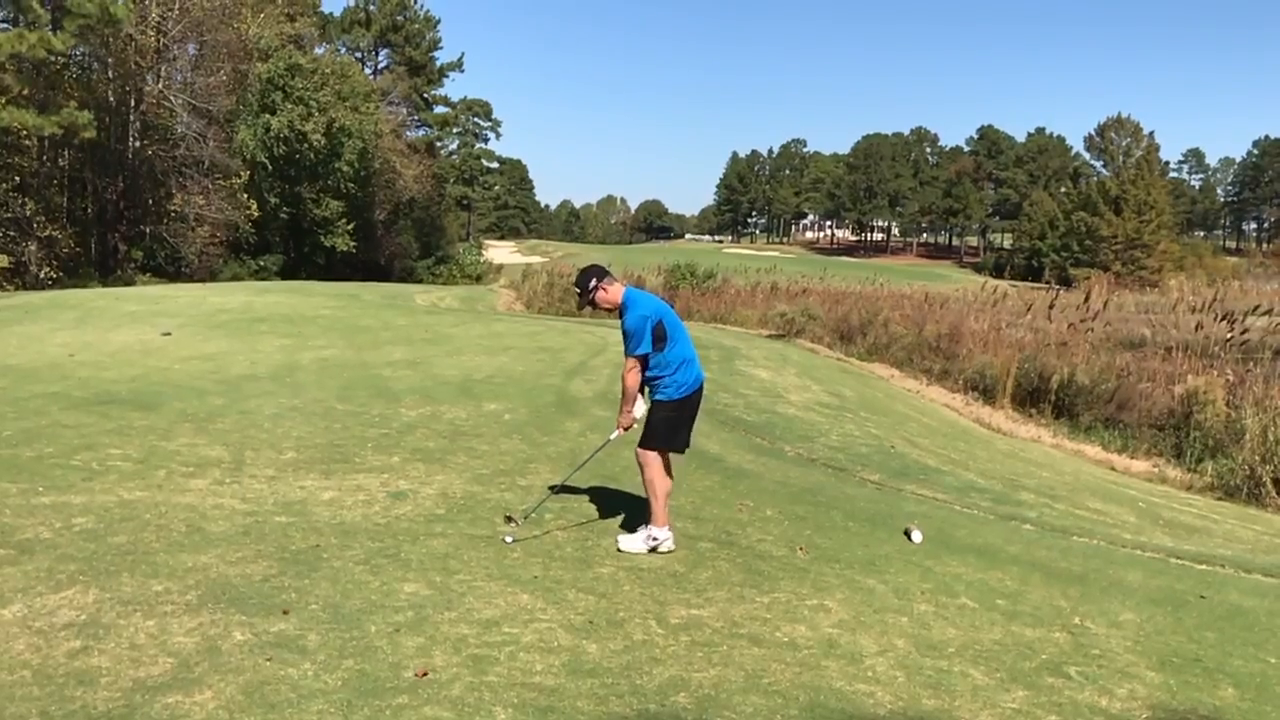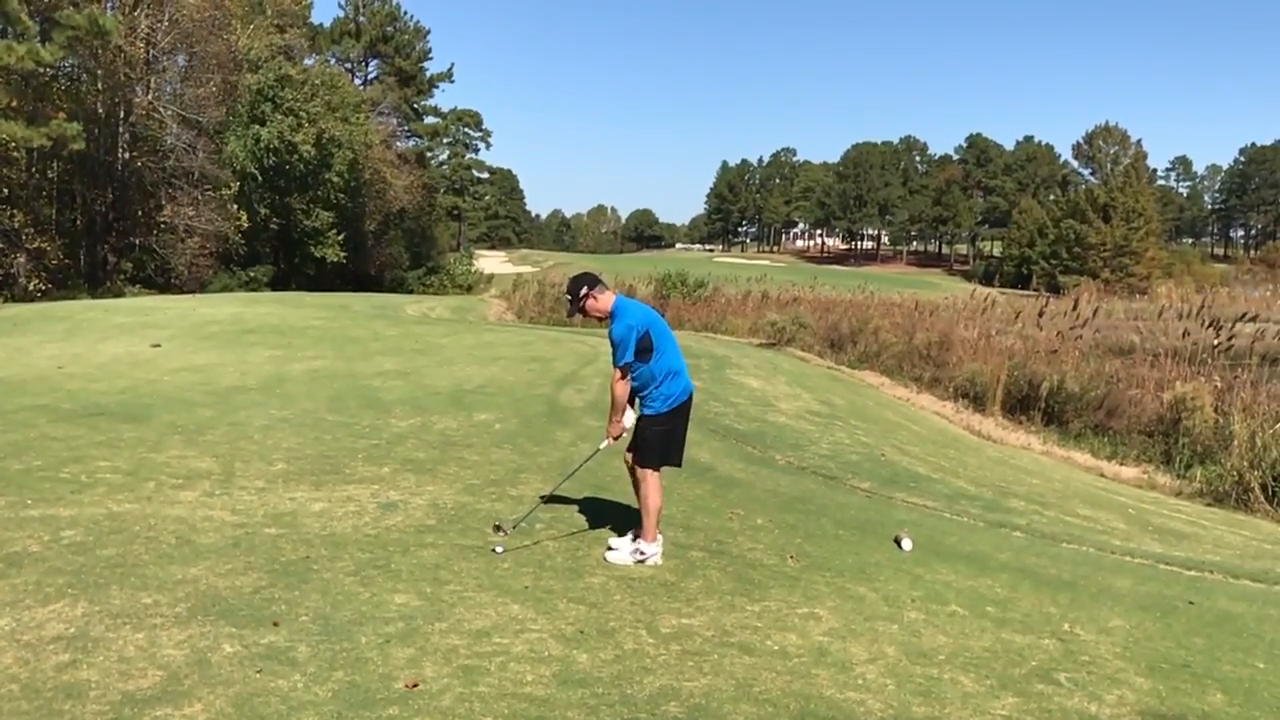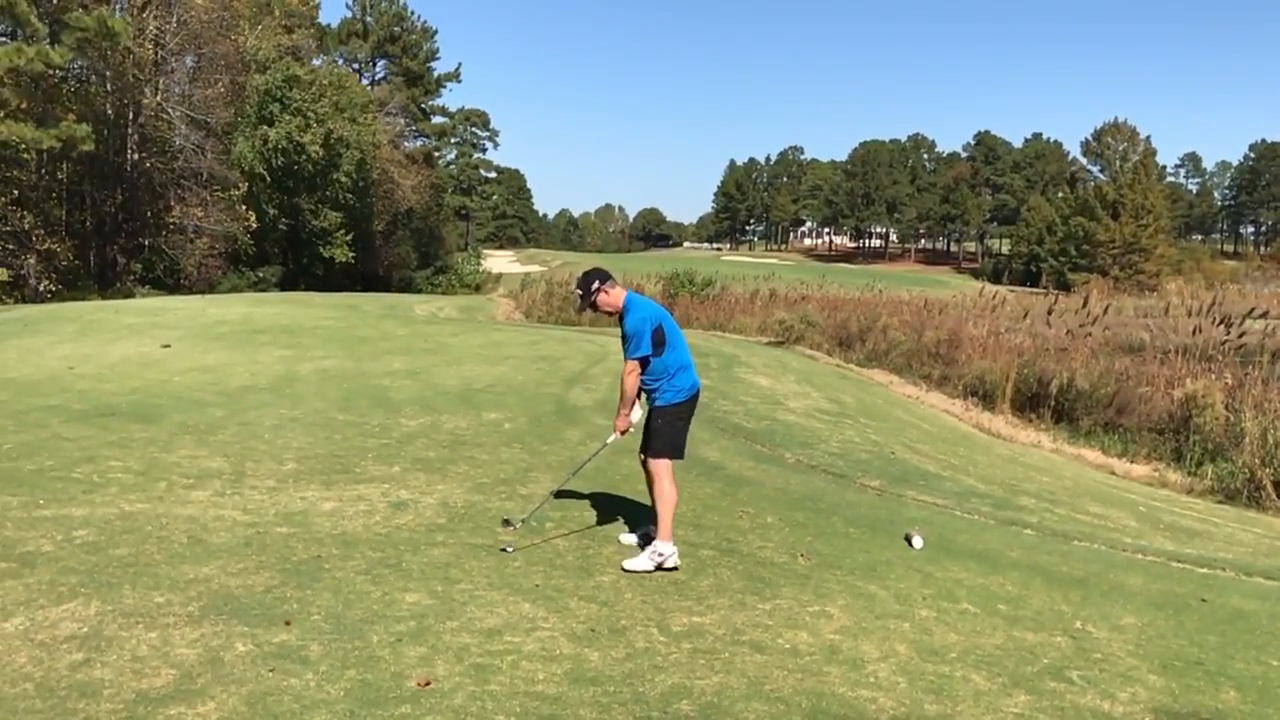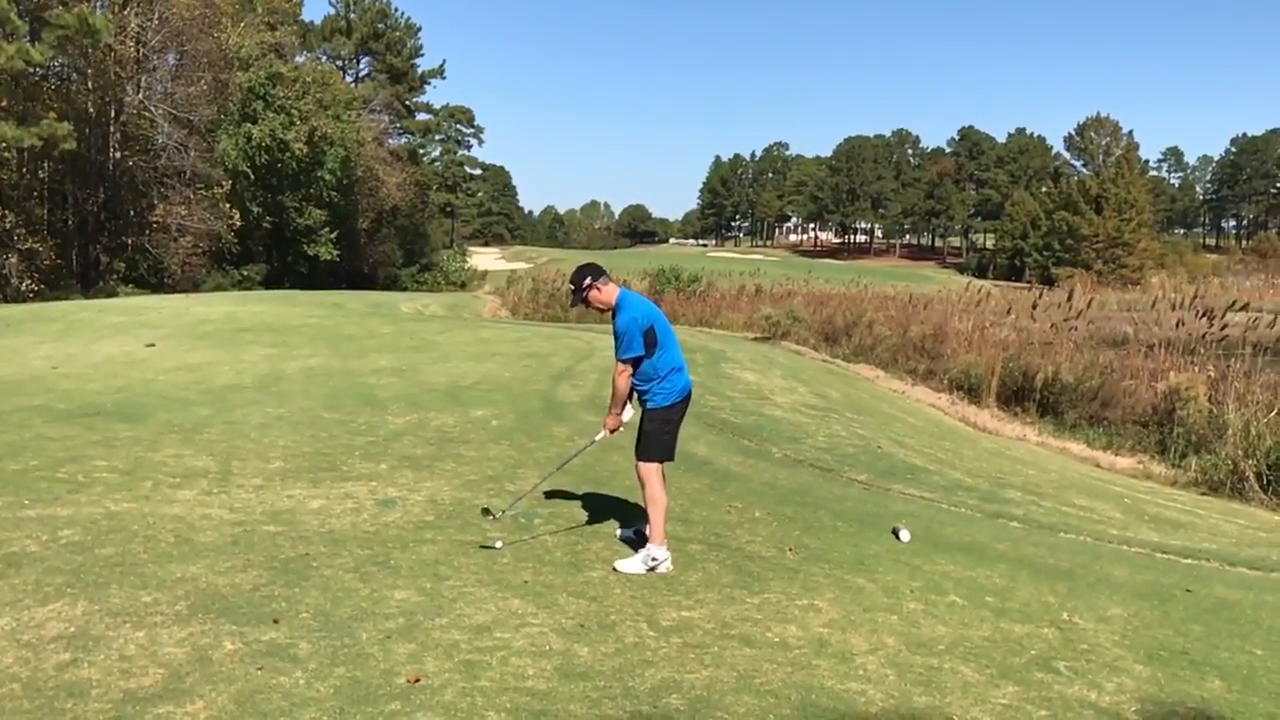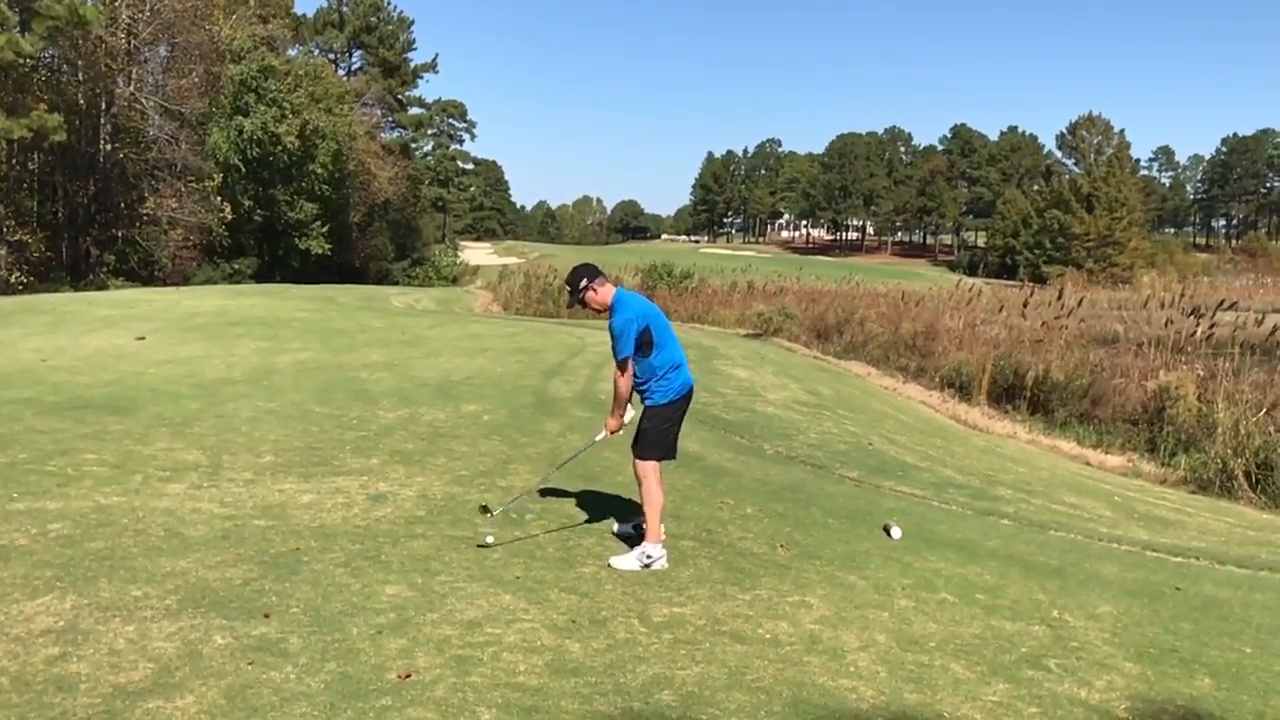
dt=1s
person 1, frame 1
left shoulder: (637, 312)
right shoulder: (635, 303)
left elbow: (633, 368)
right elbow: (642, 364)
left wrist: (625, 411)
right wrist: (636, 401)
left hip: (677, 387)
right hip: (674, 385)
left knee: (648, 453)
right knee: (658, 455)
left ankle: (660, 532)
right ankle: (659, 526)
person 1, frame 2
left shoulder: (623, 323)
right shoulder: (628, 309)
left elbow: (620, 378)
left wrist: (615, 421)
right wrist: (626, 411)
left hip: (665, 399)
right hip: (665, 395)
left knee: (647, 469)
right knee: (634, 459)
left ankle: (648, 547)
right ankle: (648, 533)
person 1, frame 3
left shoulder: (638, 315)
right shoulder: (632, 310)
left elbow: (632, 371)
right elbow: (640, 368)
left wrist: (623, 414)
right wrist: (630, 408)
left hip: (674, 394)
right hip: (664, 393)
left knee: (660, 465)
right knee: (647, 458)
left ankle: (664, 548)
right ankle: (658, 530)
person 1, frame 4
left shoulder: (628, 315)
right shoulder: (629, 305)
left elbow: (624, 372)
right elbow: (631, 368)
left wrist: (613, 413)
right wrist: (621, 407)
left hip: (665, 395)
right hip: (664, 392)
left knee: (648, 467)
right knee: (651, 462)
left ankle: (657, 551)
right ankle: (653, 527)
person 1, frame 5
left shoulder: (623, 316)
right shoulder: (627, 302)
left elbow: (624, 374)
left wrist: (616, 415)
right wrist: (624, 407)
left hip: (666, 393)
right hip: (665, 390)
left knee: (646, 465)
right knee: (644, 458)
left ankle: (652, 550)
right ankle: (652, 524)
